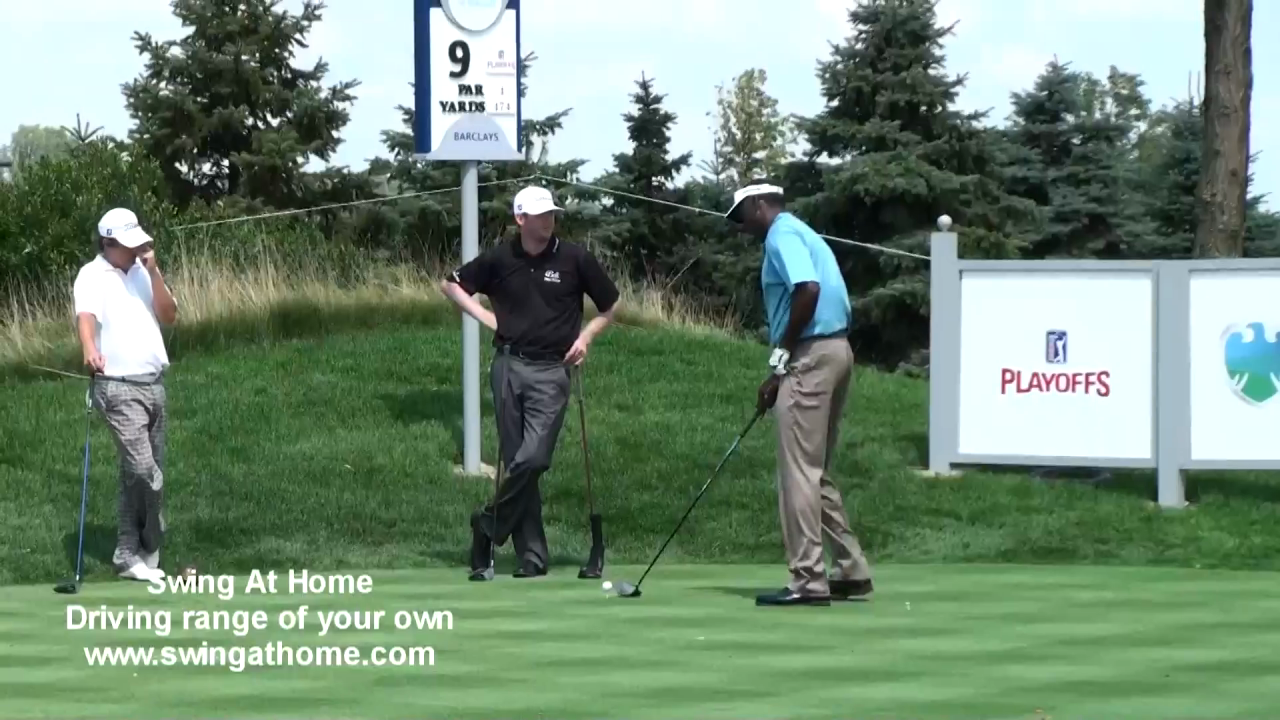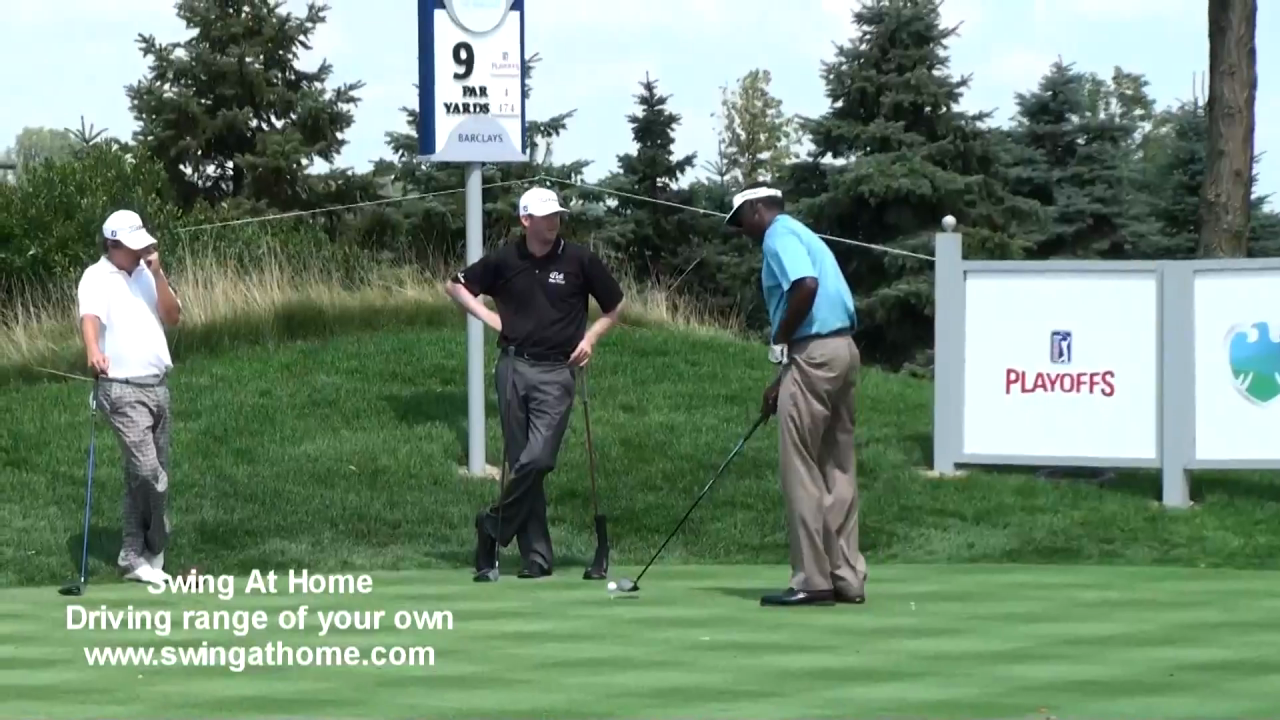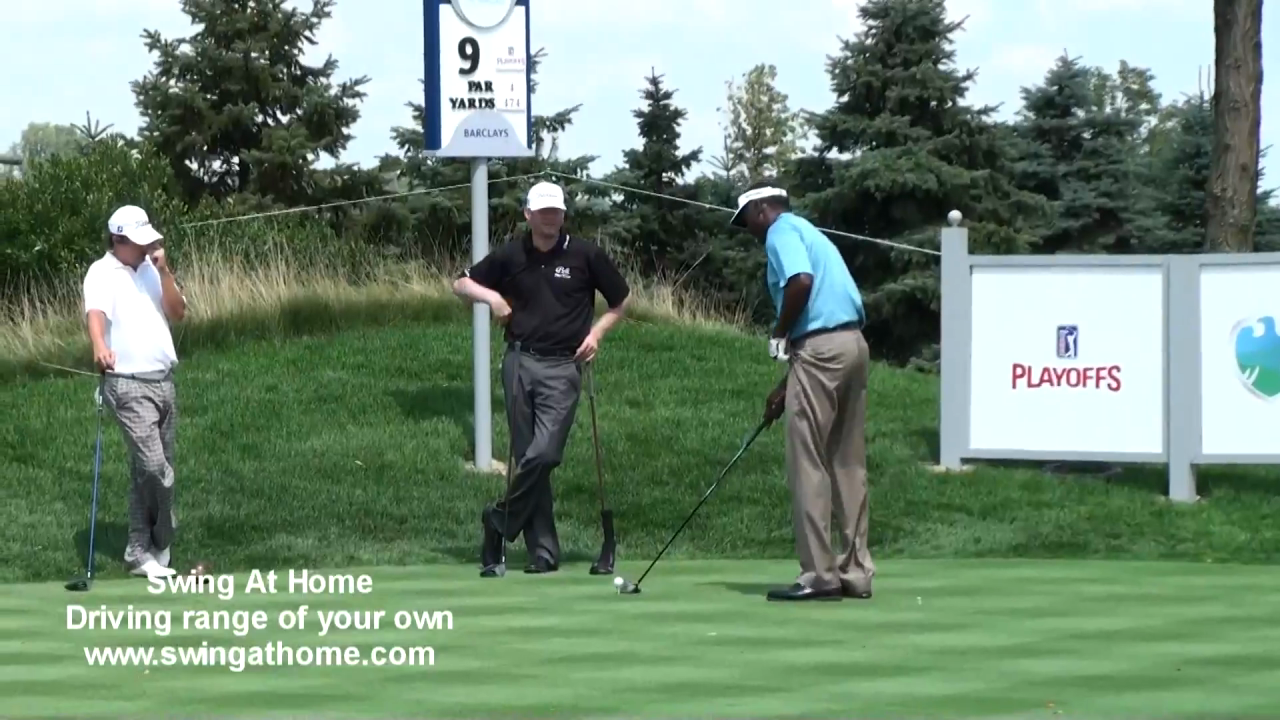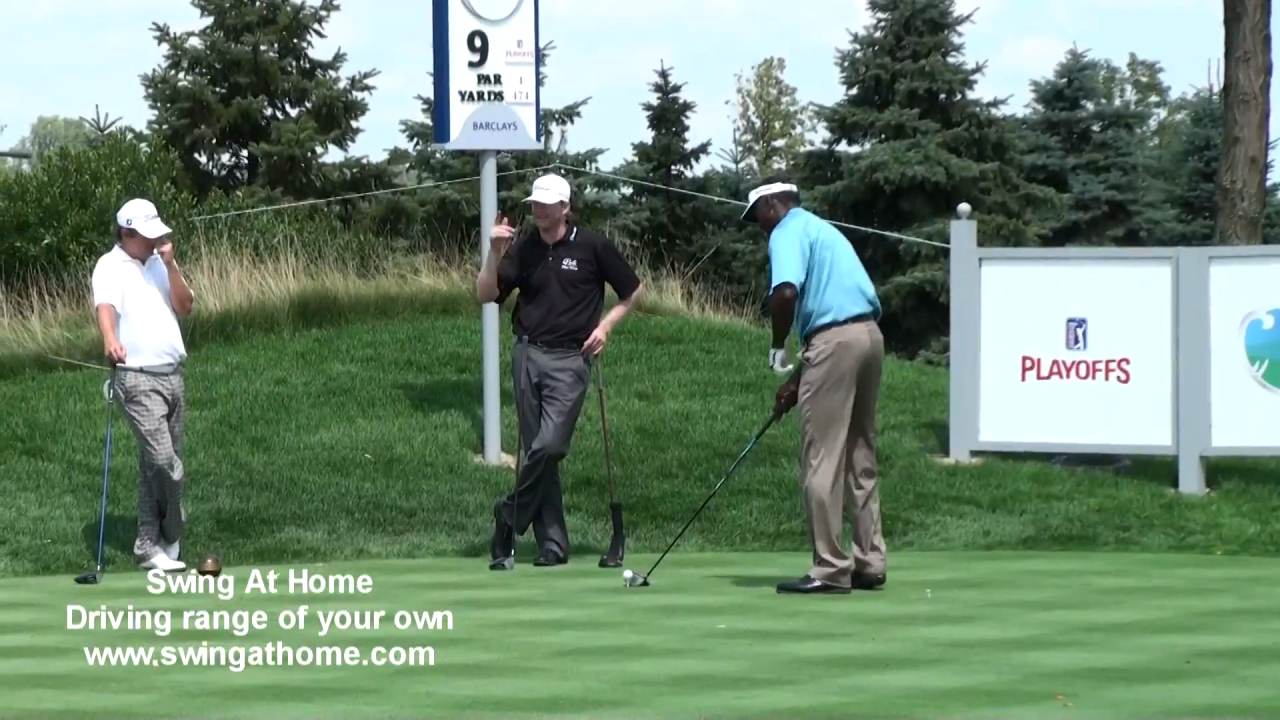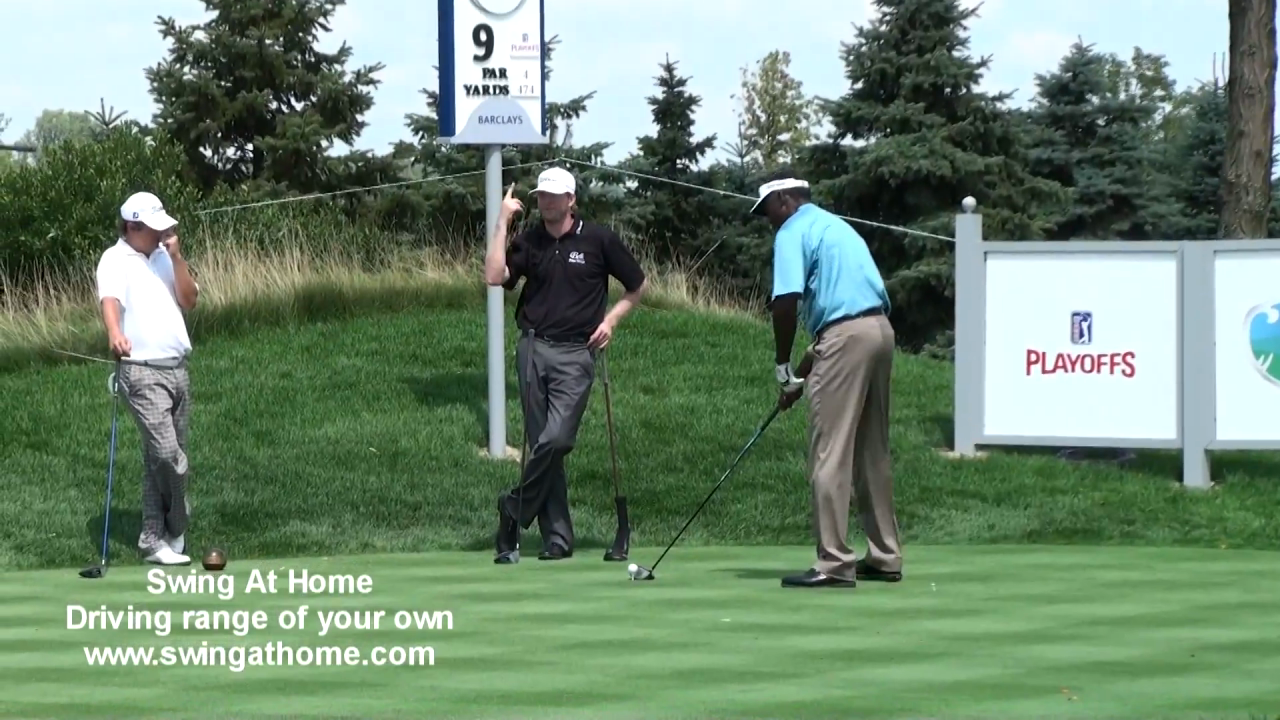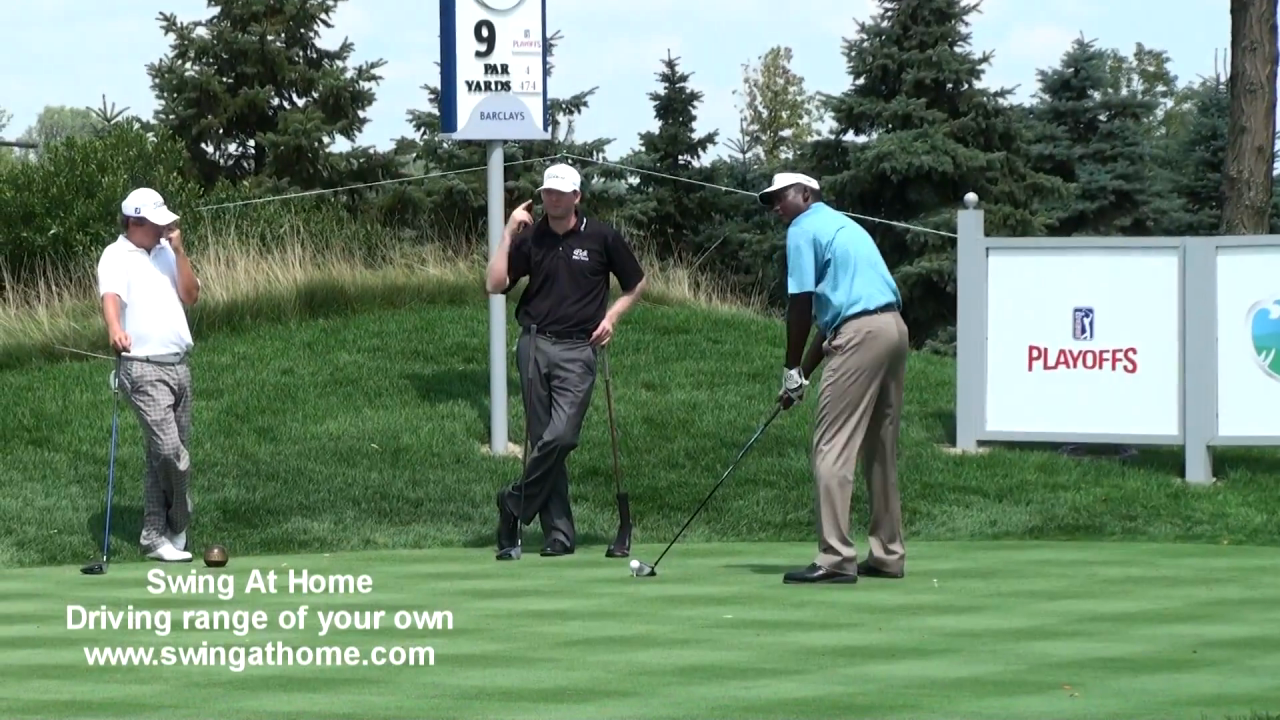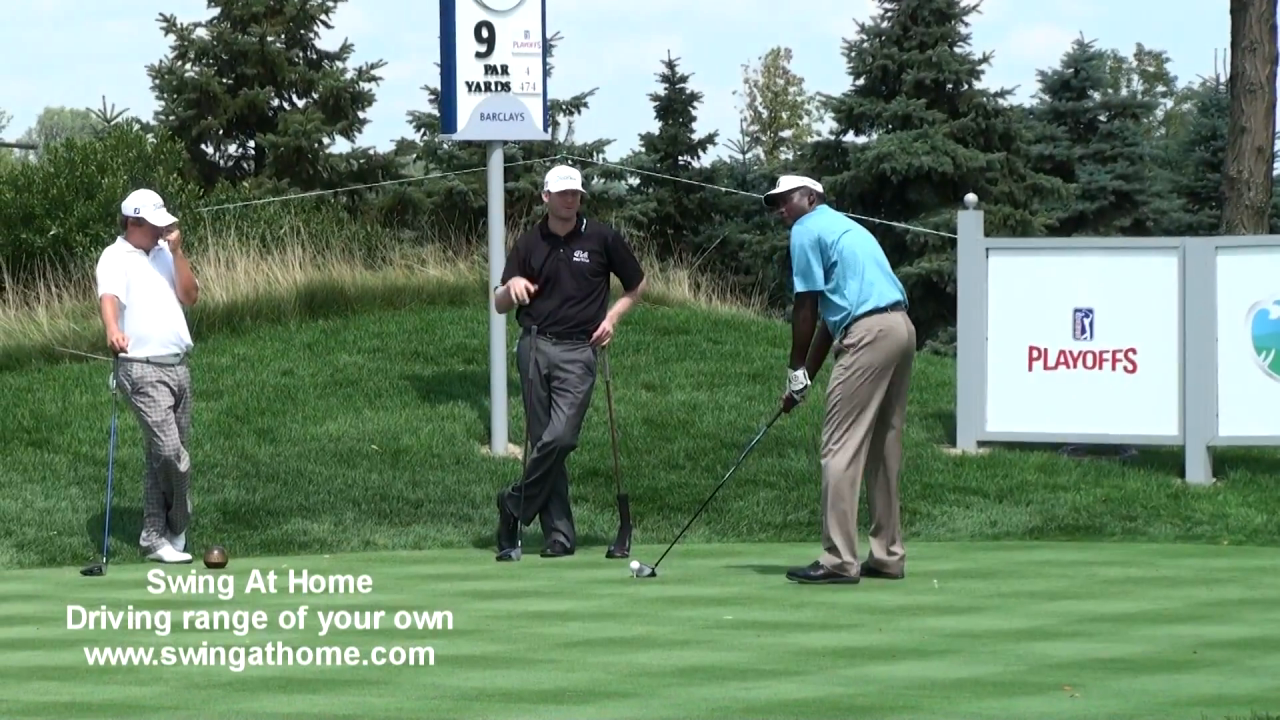
dt=0.2s
person 1, frame 1
right shoulder: (798, 234)
left elbow: (808, 290)
left wrist: (782, 351)
right wrist: (777, 375)
left hip: (812, 357)
right hip: (832, 350)
left knee: (798, 471)
right knee: (812, 471)
person 1, frame 2
right shoulder: (801, 234)
left elbow: (806, 285)
left wrist: (779, 341)
right wrist: (782, 381)
left hip: (814, 354)
right hip: (841, 349)
left knee: (800, 470)
right knee: (837, 471)
person 1, frame 3
right shoulder: (805, 232)
left elbow: (802, 282)
left wrist: (778, 336)
right wrist: (786, 385)
left hip: (822, 350)
right hip: (851, 344)
left knee: (808, 466)
right knee: (847, 466)
person 1, frame 4
right shoulder: (819, 228)
left elbow: (786, 292)
left wrist: (778, 348)
right wrist: (797, 379)
left hip: (836, 342)
right hip: (867, 335)
left knee: (822, 460)
right knee: (859, 456)
person 1, frame 5
right shoulder: (833, 225)
left elbow: (785, 302)
left wrist: (784, 366)
right wrist: (804, 371)
left hip: (847, 336)
right hip: (878, 329)
left knee: (829, 454)
right knee: (871, 449)
person 1, frame 6
right shoulder: (841, 225)
left elbow: (801, 306)
left wrist: (792, 370)
right wrist: (805, 372)
left hip: (862, 333)
right hip: (892, 327)
left knee: (833, 449)
right knee: (880, 448)
person 1, frame 7
right shoulder: (840, 227)
left elbow: (807, 306)
right elbow: (830, 316)
left wrist: (796, 371)
right wrist: (808, 375)
left hip: (870, 333)
right hip: (898, 328)
left knee: (841, 448)
right knee: (884, 449)
person 2, frame 1
left shoulder: (575, 258)
right shoulder: (498, 258)
left elbow: (610, 304)
right elbow: (451, 284)
left wrist: (585, 336)
right wrist: (484, 315)
left hip: (551, 370)
right hip: (508, 366)
left knee: (533, 458)
right knee: (515, 461)
left ankle: (488, 525)
right ankle: (531, 554)
person 2, frame 2
left shoulder: (580, 259)
right shoulder: (503, 259)
left elbow: (614, 305)
right elbow: (455, 284)
left wrist: (591, 337)
right wrist: (488, 315)
left hip: (556, 371)
right hip: (513, 367)
left knee: (538, 459)
right knee: (520, 462)
left ankle: (493, 525)
right ankle: (536, 555)
person 2, frame 3
left shoulder: (585, 254)
right shoulder: (510, 255)
left elbow: (621, 300)
right elbow: (462, 283)
left wrist: (596, 333)
right wrist: (490, 296)
left hip: (562, 366)
right hip: (519, 362)
left knee: (544, 454)
right knee: (527, 457)
left ankle: (499, 521)
right ankle: (542, 551)
person 2, frame 4
left shoulder: (593, 245)
right shoulder: (521, 249)
left elbow: (632, 291)
right elbow: (485, 295)
left wrist: (606, 325)
right wrist: (495, 252)
left hip: (570, 358)
right hip: (528, 354)
left knee: (550, 446)
right knee: (537, 449)
left ankle: (510, 514)
right ankle: (553, 543)
person 2, frame 5
left shoulder: (599, 239)
right shoulder: (528, 241)
left elbow: (638, 284)
right elbow: (494, 278)
left wrist: (611, 320)
right wrist: (502, 225)
left hip: (576, 352)
right hip: (533, 348)
left knee: (557, 439)
right knee: (542, 443)
left ankle: (515, 507)
right ankle: (557, 537)
person 2, frame 6
left shoulder: (602, 236)
right shoulder: (529, 239)
left elbow: (636, 282)
right elbow: (494, 285)
left wrist: (612, 316)
right wrist: (508, 232)
left hip: (577, 349)
right hip: (534, 345)
left knee: (561, 436)
right knee: (542, 439)
left ankle: (515, 502)
right ankle: (559, 533)
person 2, frame 7
left shoulder: (603, 237)
right shoulder: (531, 242)
left elbow: (637, 284)
right elbow: (499, 303)
left wrist: (612, 317)
right wrist: (512, 286)
left hip: (578, 350)
right hip: (534, 346)
left knee: (561, 437)
right knee: (543, 440)
left ankle: (515, 503)
right ankle: (559, 534)
person 3, frame 1
left shoulder: (143, 270)
right shoulder: (92, 276)
left elbow: (168, 316)
right elbow: (85, 314)
left wrist: (153, 272)
right wrist: (89, 349)
left hip: (153, 383)
right hip: (118, 387)
left knee: (139, 472)
right knee: (143, 470)
left ankle: (130, 554)
right ankle: (147, 550)
person 3, frame 2
left shoulder: (148, 272)
right shoulder: (96, 277)
left elbow: (172, 317)
right elbow: (89, 316)
left wrist: (157, 274)
right wrist: (92, 350)
left hip: (158, 385)
right hip: (122, 389)
left knee: (144, 474)
right knee: (148, 472)
left ankle: (135, 555)
right ankle: (151, 552)
person 3, frame 3
left shoulder: (153, 269)
right shoulder: (101, 273)
left elbow: (177, 313)
right elbow: (95, 312)
left wrist: (164, 271)
right wrist: (99, 346)
left hip: (163, 380)
right hip: (129, 384)
left knee: (149, 469)
right knee: (154, 467)
left ankle: (141, 551)
right ankle: (157, 548)
person 3, frame 4
left shoulder: (161, 262)
right shoulder: (110, 266)
left elbow: (184, 307)
right elbow: (104, 306)
left wrist: (170, 266)
right wrist: (110, 339)
left hip: (172, 373)
right hip: (137, 377)
left knee: (157, 462)
right knee: (163, 460)
left ankle: (150, 545)
right ankle: (169, 538)
person 3, frame 5
left shoulder: (165, 256)
right shoulder: (115, 260)
left elbow: (189, 300)
right elbow: (109, 300)
left wrist: (176, 258)
right wrist: (115, 333)
left hip: (177, 367)
right hip: (142, 371)
left knee: (162, 456)
right knee: (168, 454)
left ankle: (156, 538)
right ankle: (173, 532)
person 3, frame 6
left shoulder: (166, 251)
right shoulder: (116, 256)
left elbow: (190, 296)
right elbow: (110, 295)
left wrist: (179, 251)
right wrist: (115, 328)
left hip: (178, 364)
right hip: (143, 368)
left knee: (164, 453)
right knee: (169, 450)
left ankle: (157, 535)
right ankle: (176, 527)
person 3, frame 7
left shoulder: (165, 252)
right shoulder: (115, 258)
left elbow: (189, 297)
right elbow: (108, 296)
left wrist: (177, 252)
right wrist: (112, 329)
left hip: (178, 365)
right hip: (143, 369)
left knee: (164, 453)
right knee: (169, 451)
left ankle: (156, 536)
right ankle: (176, 528)
